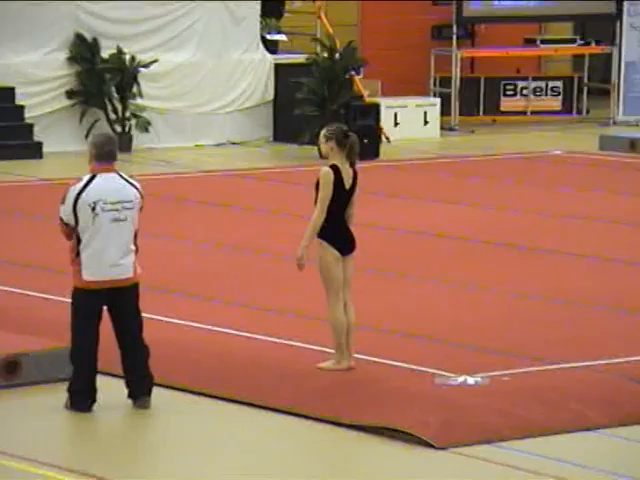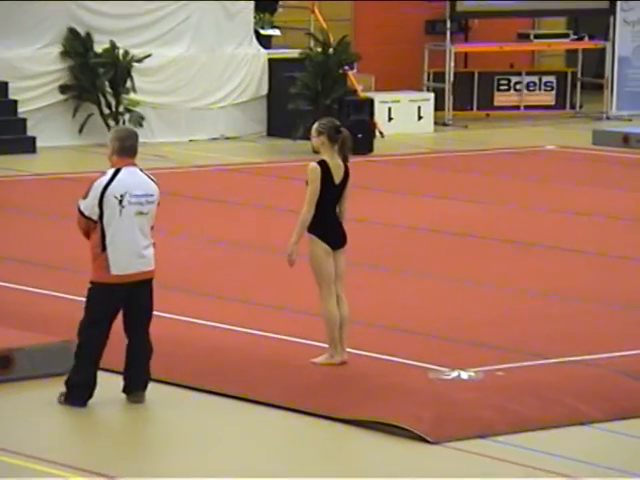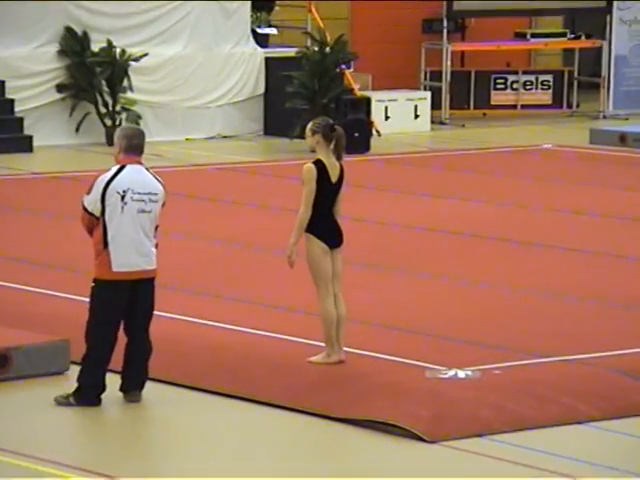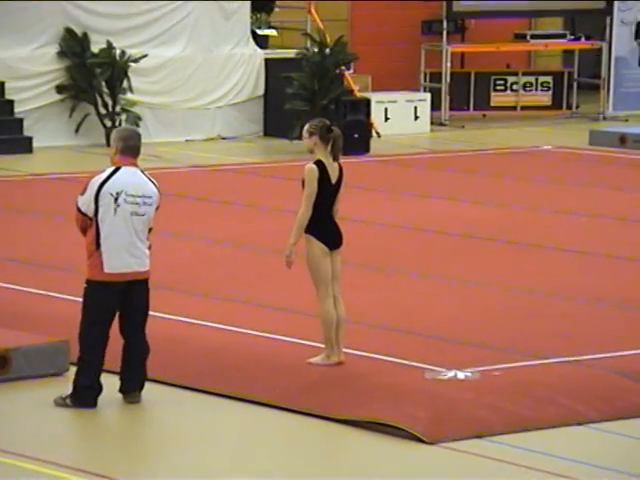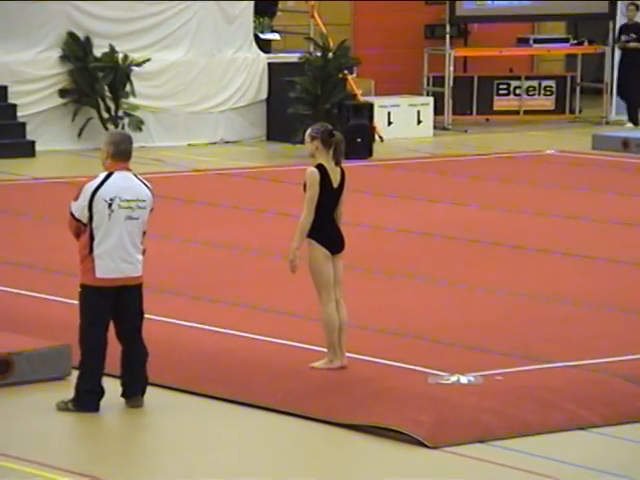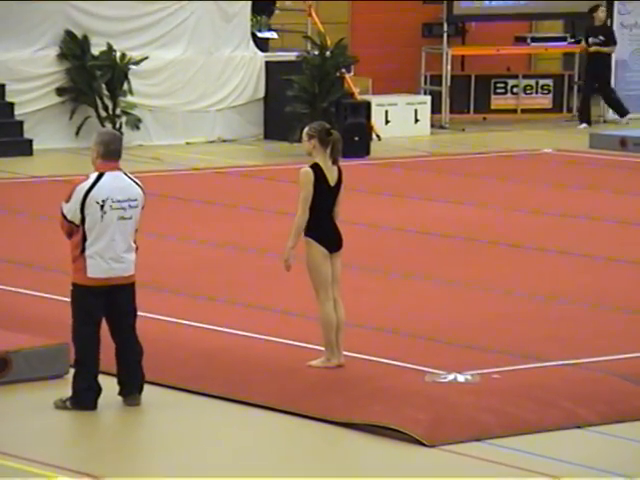
dt=0.4s
person 1, frame 1
left shoulder: (80, 191)
right shoulder: (134, 190)
left elbow: (67, 230)
left hip: (90, 277)
right hip: (125, 275)
left knee: (84, 340)
right knee: (131, 336)
left ankle: (81, 398)
right ankle: (141, 393)
person 1, frame 2
left shoulder: (104, 184)
right shoulder: (151, 186)
left elbow: (84, 225)
left hip: (111, 272)
right hip: (143, 269)
left knee: (92, 333)
right knee: (139, 332)
left ankle: (76, 393)
right ankle: (136, 388)
person 1, frame 3
left shoulder: (108, 180)
right shoulder: (156, 185)
left elbow: (88, 221)
left hip: (113, 269)
right hip: (145, 268)
left knee: (100, 333)
right knee: (138, 331)
left ankle: (88, 392)
right ankle: (133, 387)
person 1, frame 4
left shoulder: (102, 182)
right shoulder: (151, 187)
left elbow: (81, 221)
left hip: (105, 270)
right hip: (138, 269)
left knee: (93, 334)
right knee: (135, 332)
left ankle: (84, 394)
right ankle: (132, 388)
person 1, frame 5
left shoulder: (95, 187)
right shoulder: (145, 190)
left elbow: (75, 226)
left hip: (99, 275)
right hip: (132, 273)
left knee: (93, 338)
right knee: (132, 335)
left ankle: (86, 398)
right ankle: (134, 392)
person 1, frame 6
left shoulder: (87, 188)
right shoulder: (136, 188)
left elbow: (67, 227)
left hip: (90, 274)
right hip: (124, 273)
left knee: (86, 337)
right knee: (126, 333)
left ankle: (84, 397)
right ankle: (132, 390)
person 2, frame 1
left shoulder: (328, 173)
right shoulder: (352, 172)
left elbow: (320, 214)
left wrist: (304, 245)
left hip: (331, 241)
right hip: (347, 238)
left knee: (334, 301)
right knee: (345, 299)
left ankle: (340, 358)
right ankle: (348, 355)
person 2, frame 2
left shoulder: (316, 169)
right shoulder: (344, 167)
left elbow: (309, 209)
left wrist: (293, 241)
left hip: (321, 235)
right hip: (338, 232)
left knee: (327, 295)
right knee: (339, 293)
left ankle: (334, 353)
right ankle: (341, 350)
person 2, frame 3
left shoulder: (311, 168)
right shoulder: (338, 166)
left elbow: (306, 210)
left wrist: (292, 242)
left hip: (318, 234)
right hip: (335, 231)
left knee: (324, 294)
right knee: (336, 292)
left ankle: (331, 351)
right ankle: (338, 349)
person 2, frame 4
left shoulder: (312, 169)
right shoulder: (337, 167)
left elbow: (306, 210)
left wrist: (292, 242)
left hip: (318, 235)
right hip: (334, 232)
left knee: (324, 295)
right knee: (335, 294)
left ankle: (330, 353)
right ankle: (338, 350)
person 2, frame 5
left shoulder: (314, 173)
right shoulder: (339, 171)
left elbow: (308, 214)
left wrist: (295, 247)
left hip: (320, 240)
right hip: (336, 237)
left knee: (327, 300)
right knee: (337, 298)
left ankle: (333, 357)
right ankle: (340, 354)
person 2, frame 6
left shoulder: (309, 172)
right shoulder: (337, 170)
left elbow: (303, 213)
left wrist: (291, 245)
left hip: (317, 238)
right hip: (335, 235)
left knee: (324, 298)
right knee: (335, 296)
left ankle: (330, 355)
right ankle: (338, 353)
